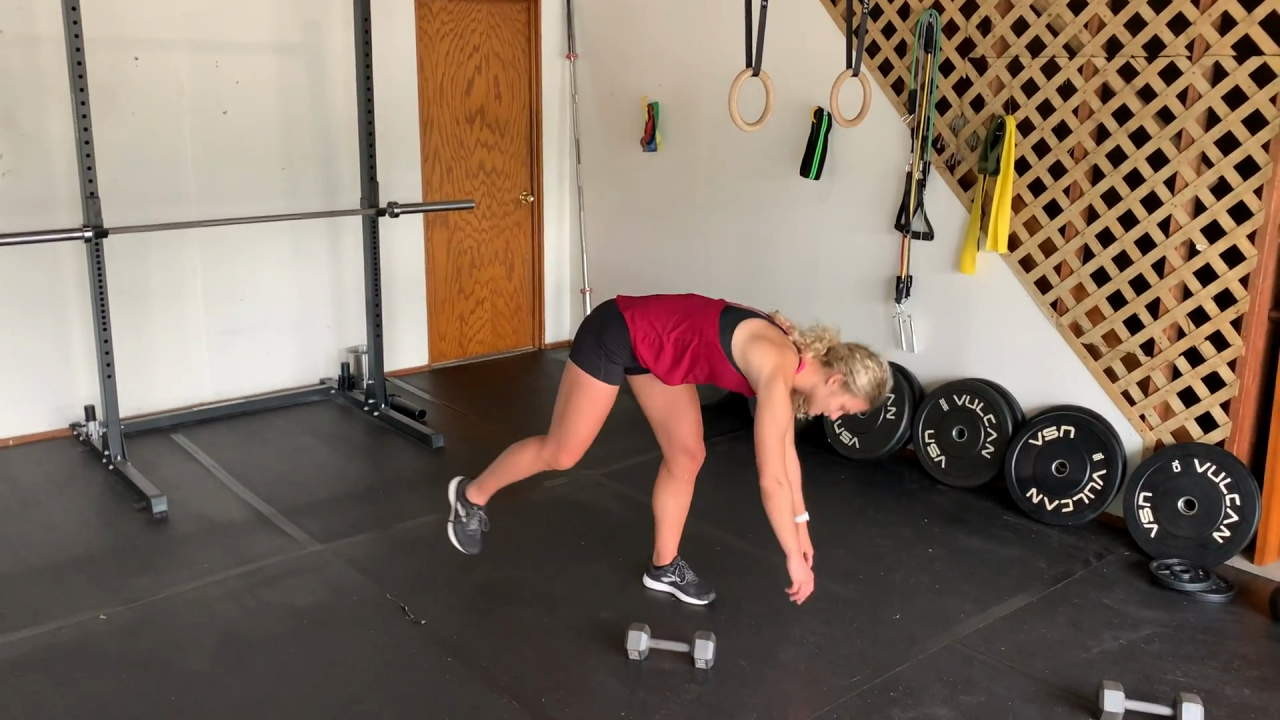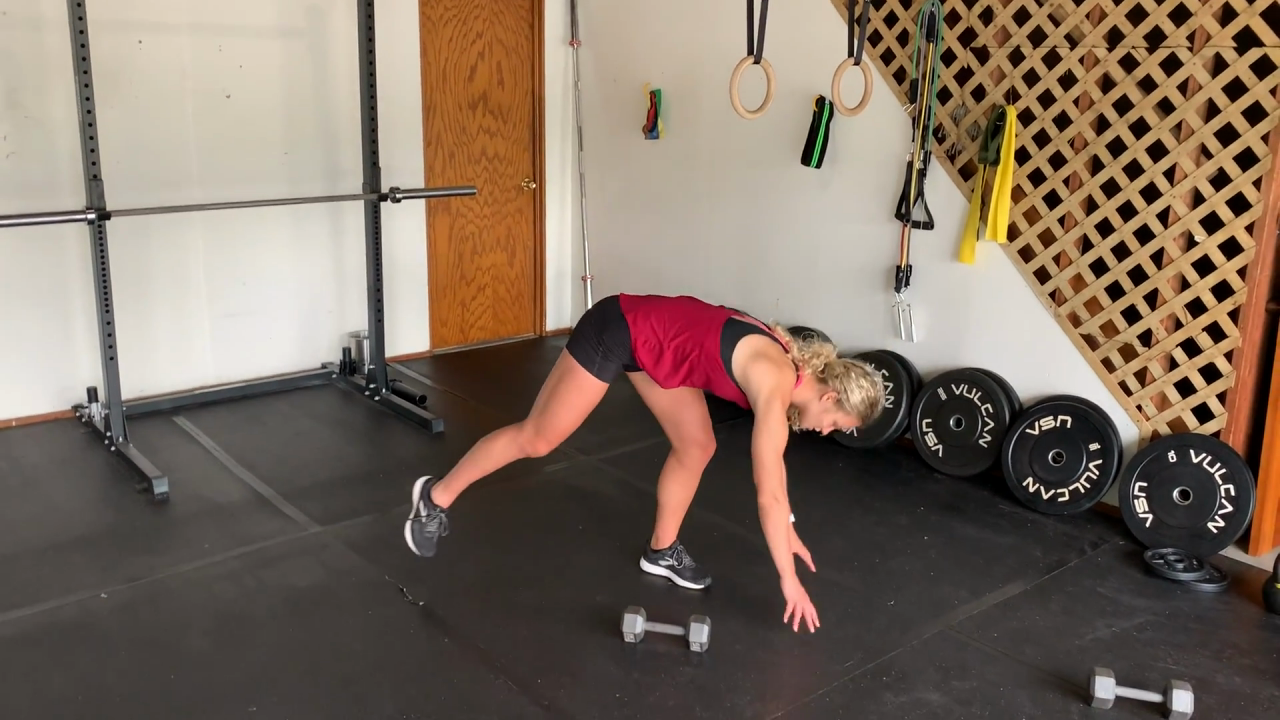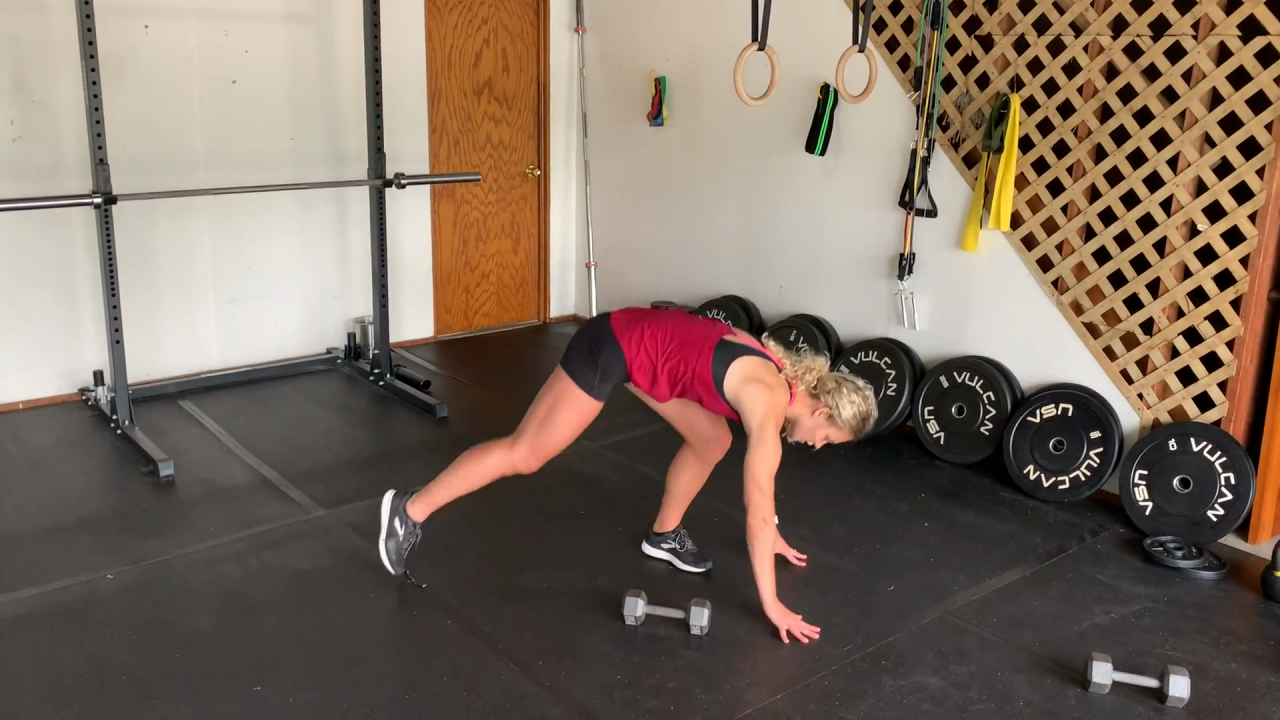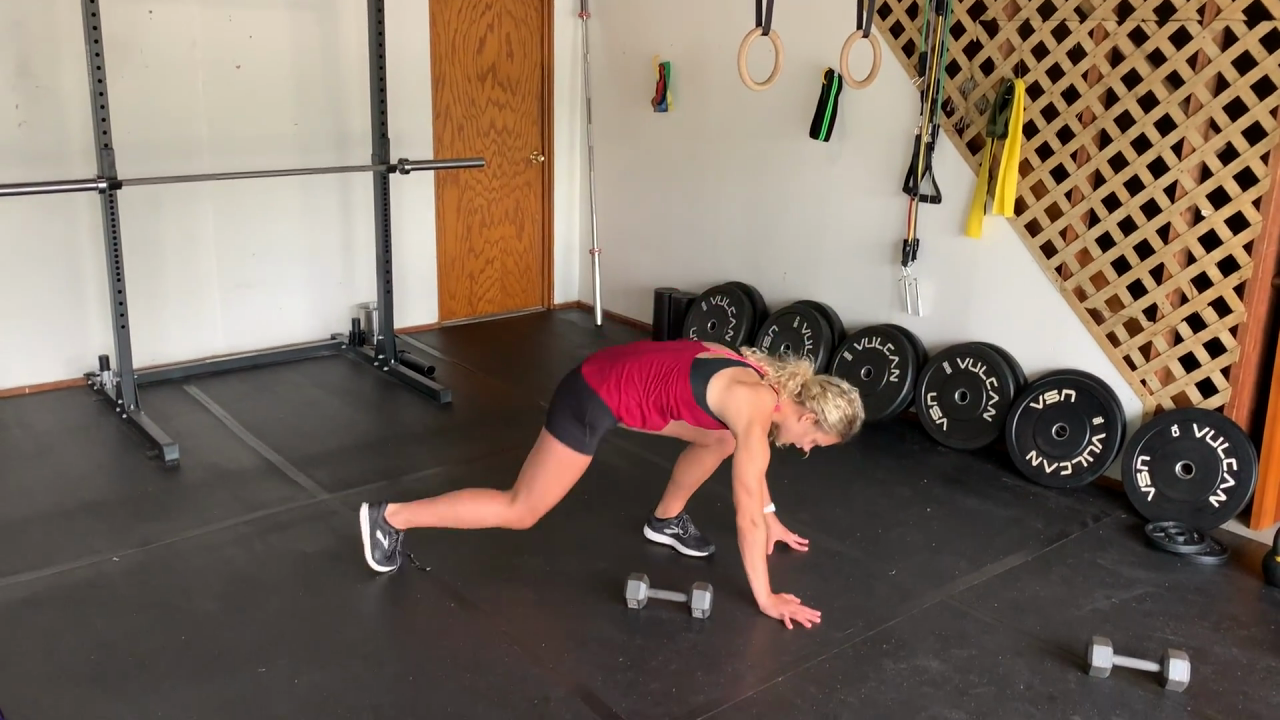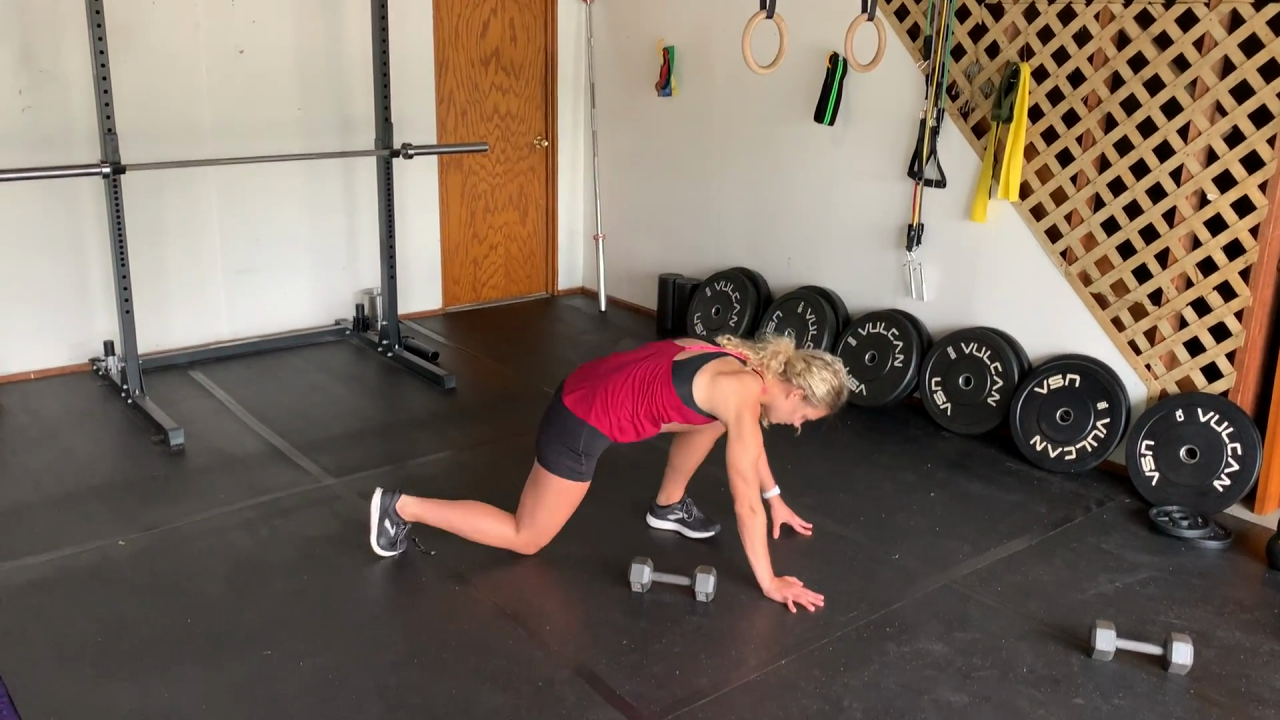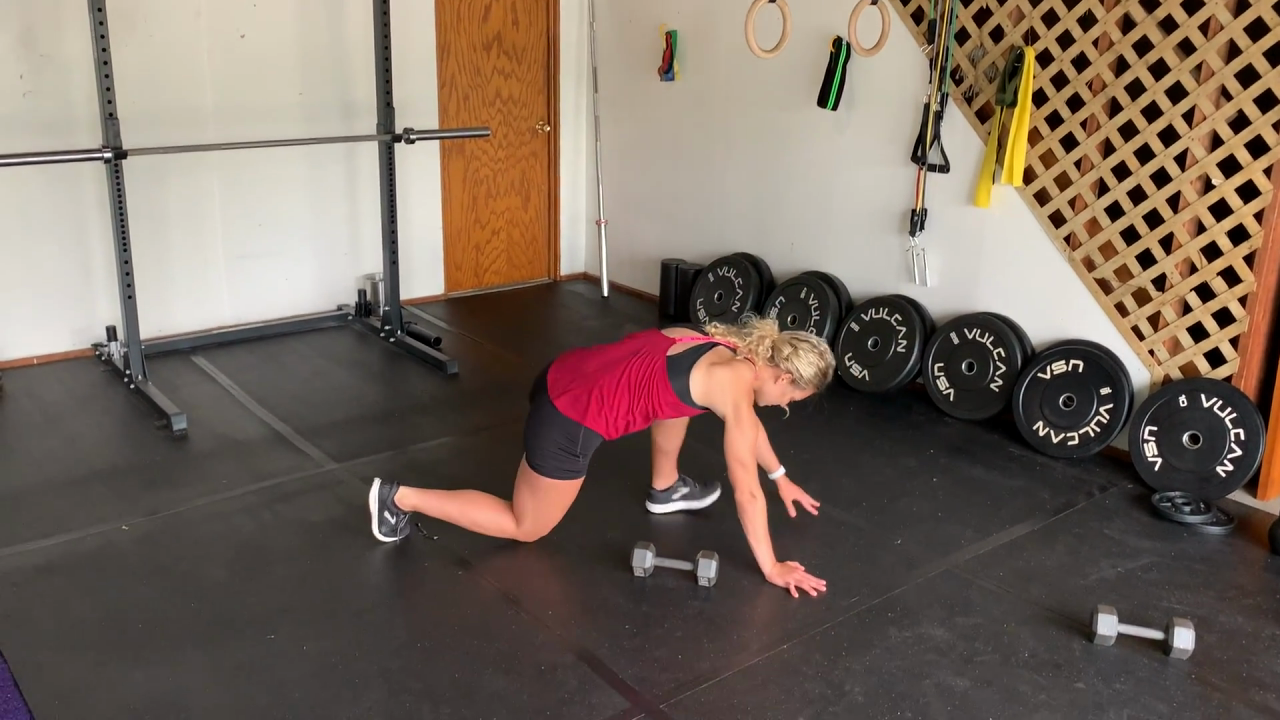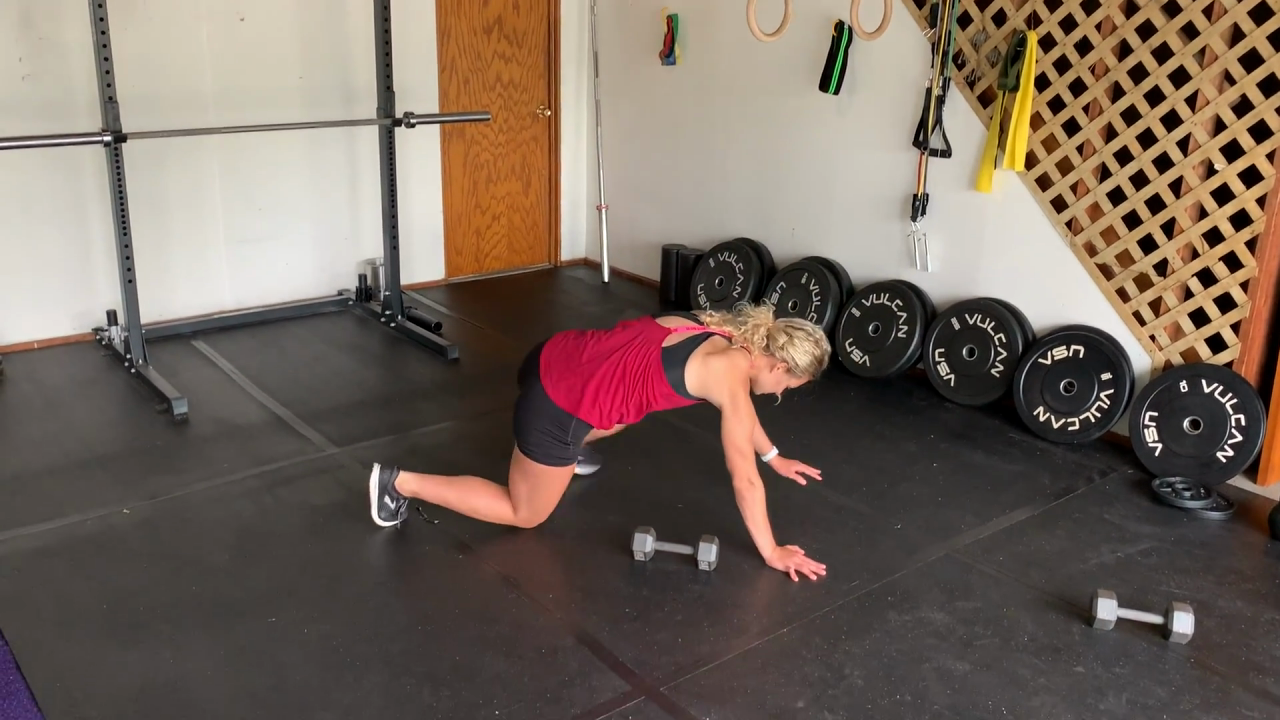
dt=0.2s
person 1, frame 1
left shoulder: (796, 361)
right shoulder: (777, 368)
left elbow: (784, 450)
right elbow: (771, 477)
left wrist: (800, 521)
right wrist: (794, 557)
left hip: (653, 348)
right hip: (616, 335)
left knee: (686, 456)
right knee: (562, 453)
left ankle: (665, 566)
right ankle: (471, 496)
person 1, frame 2
left shoulder: (794, 369)
right shoulder: (777, 385)
left elbow: (771, 460)
right elbow: (768, 494)
left wrist: (785, 529)
right wrist: (789, 580)
left hip: (649, 339)
right hip: (617, 331)
left knee: (697, 446)
right knee: (538, 437)
left ankle: (661, 550)
right ankle: (436, 497)
person 1, frame 3
left shoulder: (786, 379)
right shoulder: (772, 401)
left elbow: (760, 463)
right elbow: (757, 515)
left wrist: (769, 534)
right wrist: (772, 604)
left hip: (635, 340)
right hip: (614, 349)
left knee: (712, 442)
right knee: (526, 451)
left ankle: (663, 535)
right ankle: (410, 509)
person 1, frame 4
left shoulder: (767, 380)
right shoulder: (757, 408)
left elbow: (749, 454)
right elbow: (747, 518)
left wrist: (772, 519)
right wrist: (765, 598)
left hip: (610, 377)
right hip: (592, 400)
left knee: (721, 440)
right knee: (522, 512)
left ankle: (665, 521)
right ankle: (390, 517)
person 1, frame 5
left shoulder: (744, 362)
right shoulder: (742, 393)
left elbow: (746, 437)
right elbow: (745, 505)
left wrist: (776, 499)
right wrist: (770, 583)
left hip: (584, 392)
right hip: (580, 426)
right knee: (525, 538)
left ankle: (668, 506)
right ankle: (399, 507)
person 1, frame 6
left shoulder: (727, 345)
right shoulder: (736, 381)
right elbow: (747, 492)
left wrist: (782, 477)
right wrist: (771, 567)
left hip: (562, 376)
right hip: (566, 422)
right knee: (526, 528)
left ankle: (664, 486)
right ankle: (399, 499)
person 1, frame 7
left shoulder: (724, 334)
right shoulder: (731, 372)
right elbow: (744, 479)
left wrist: (775, 457)
right wrist: (771, 552)
left hip: (554, 358)
right hip: (553, 408)
right knee: (524, 514)
left ankle: (576, 450)
right ankle: (400, 482)
